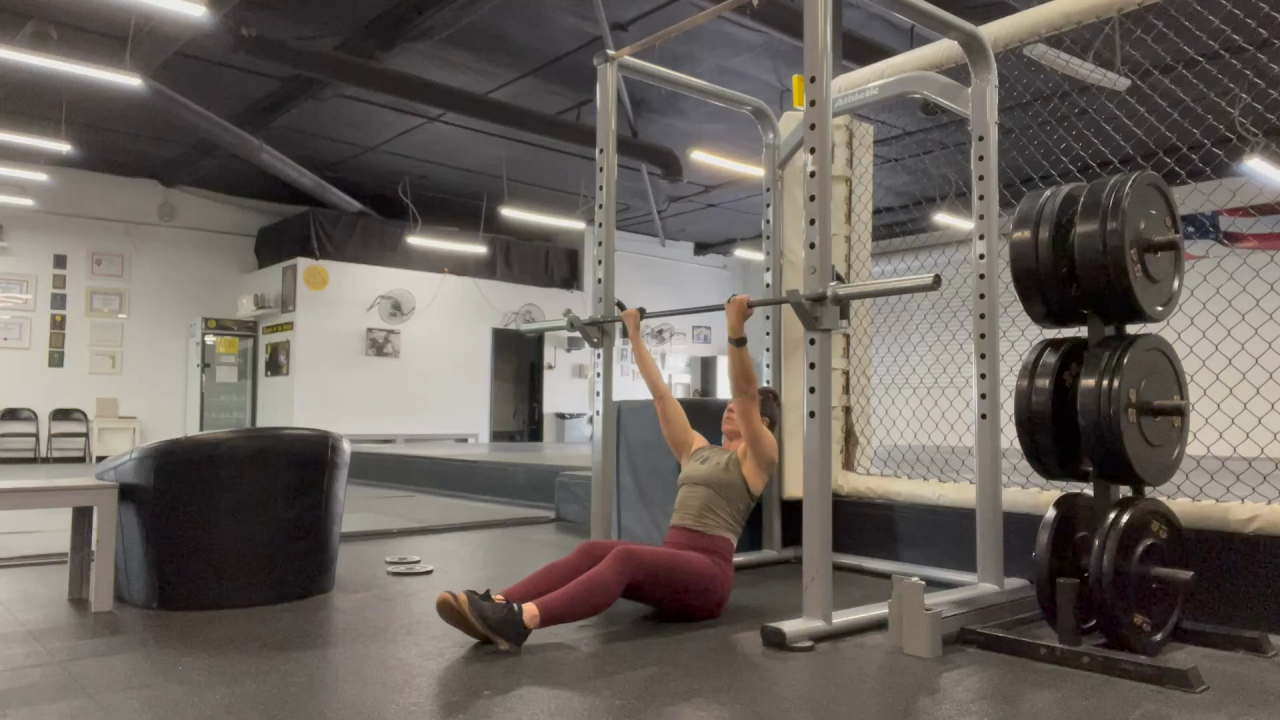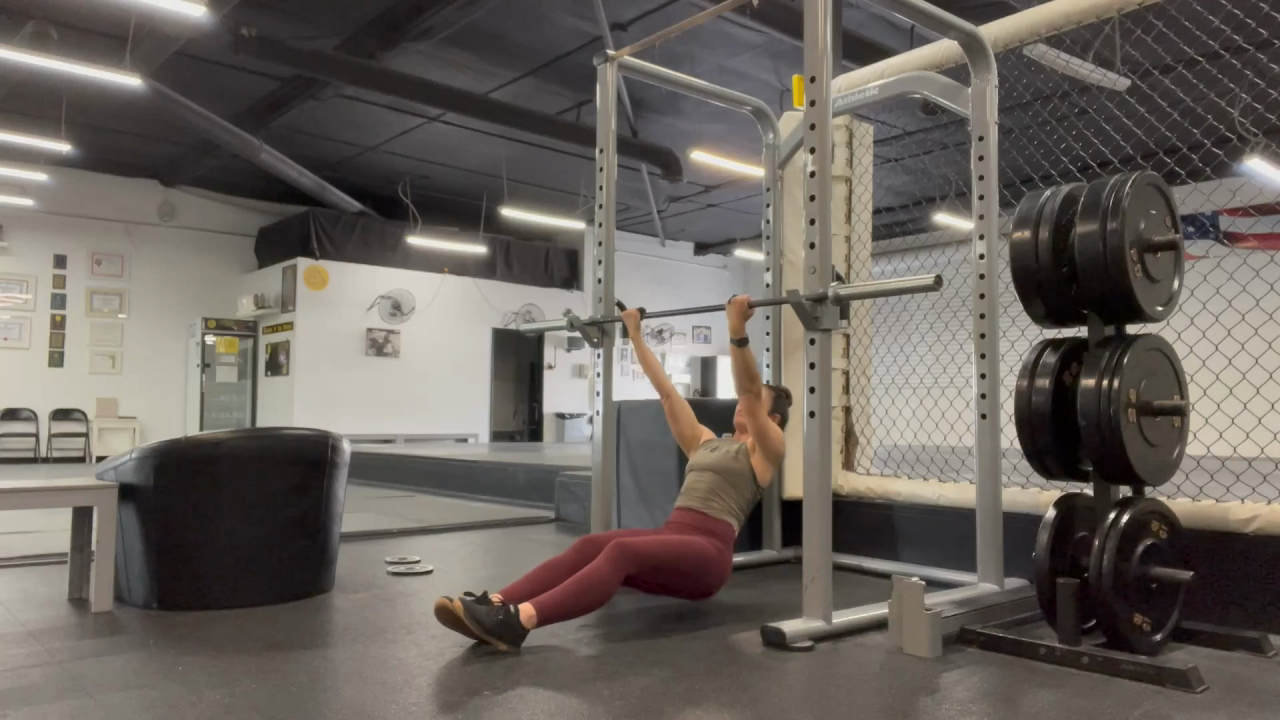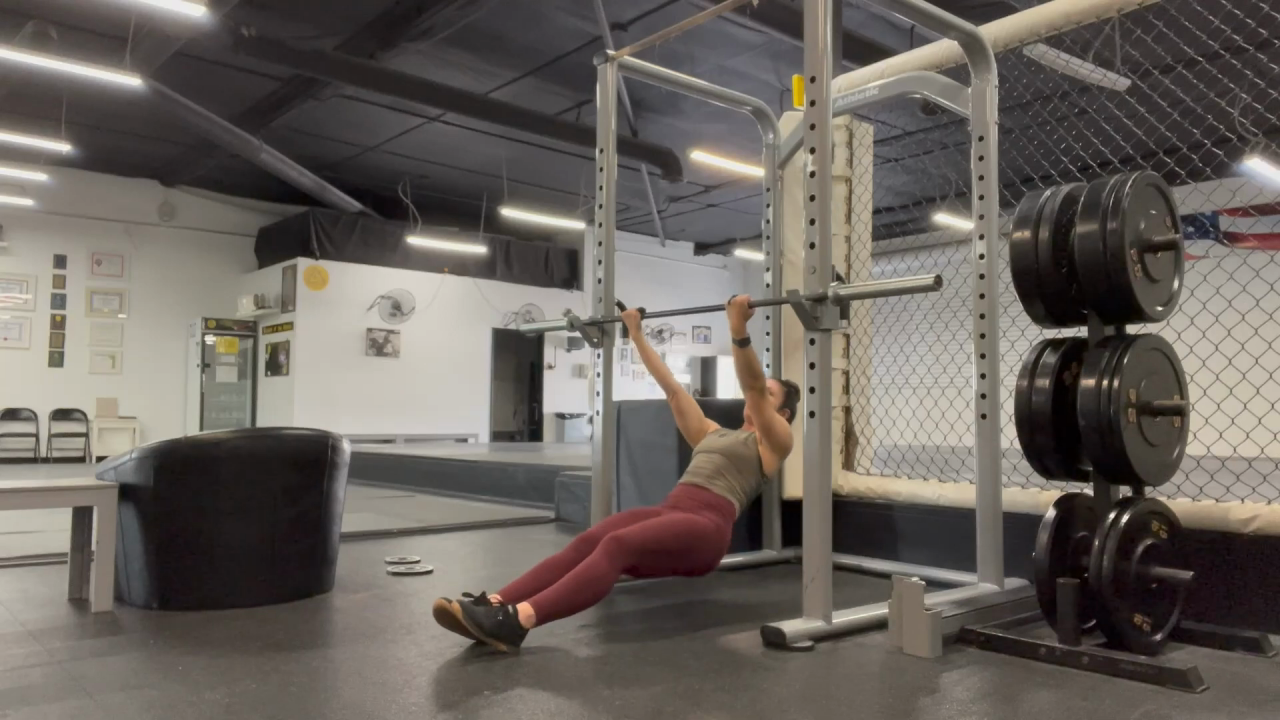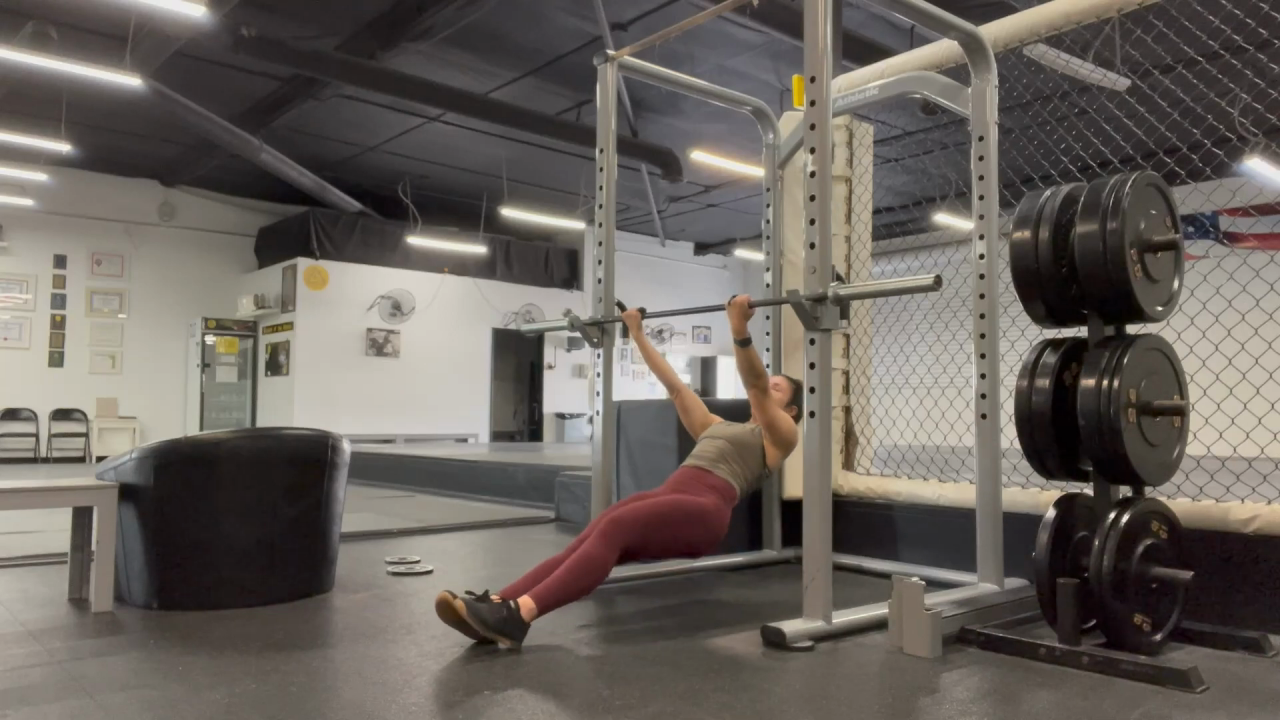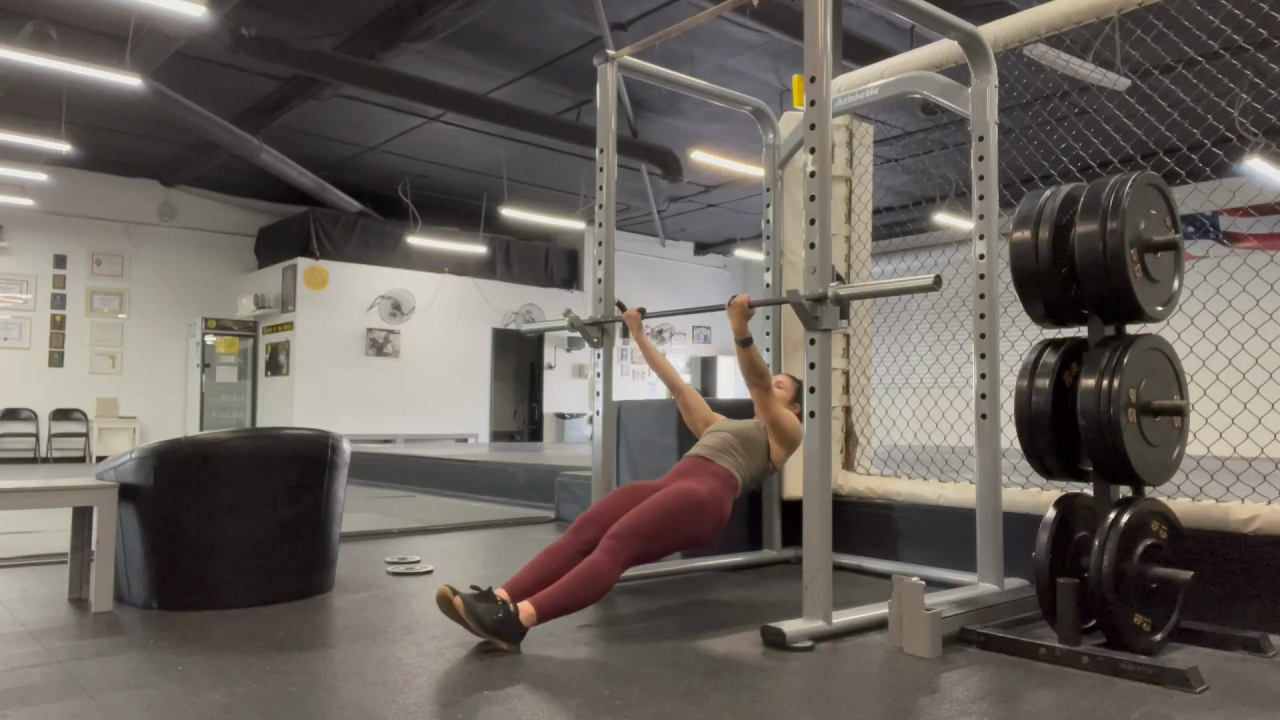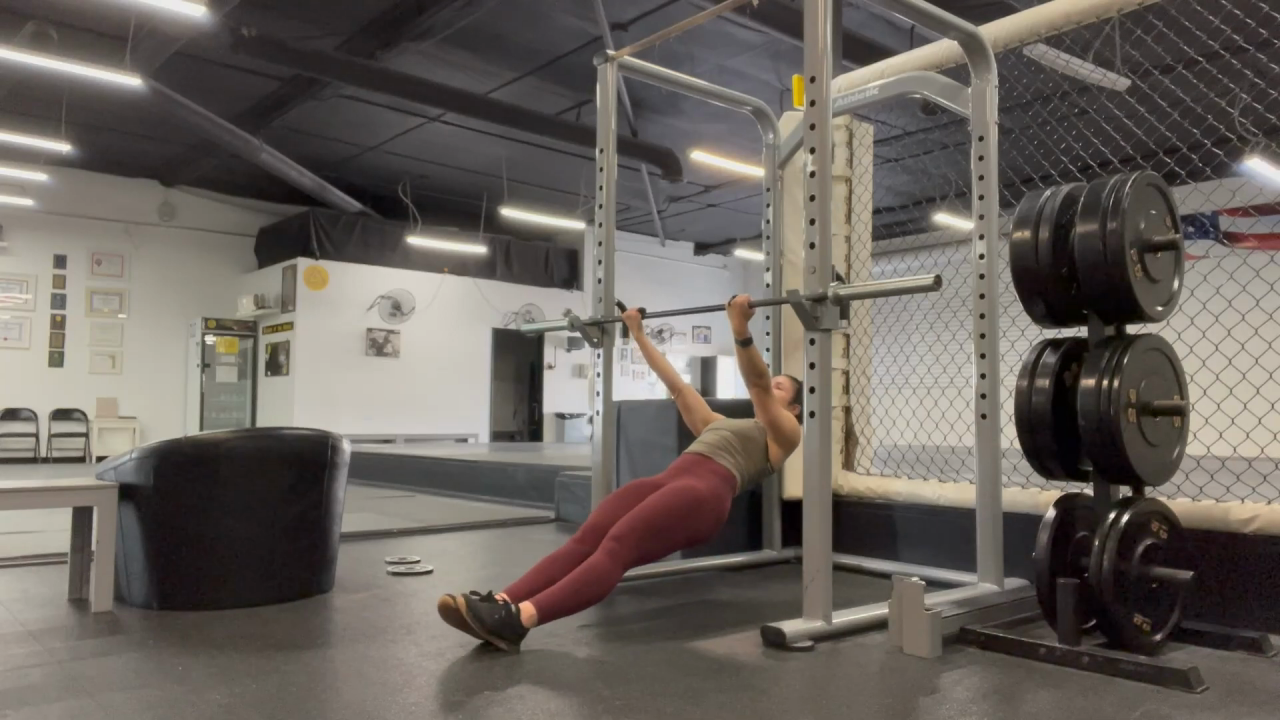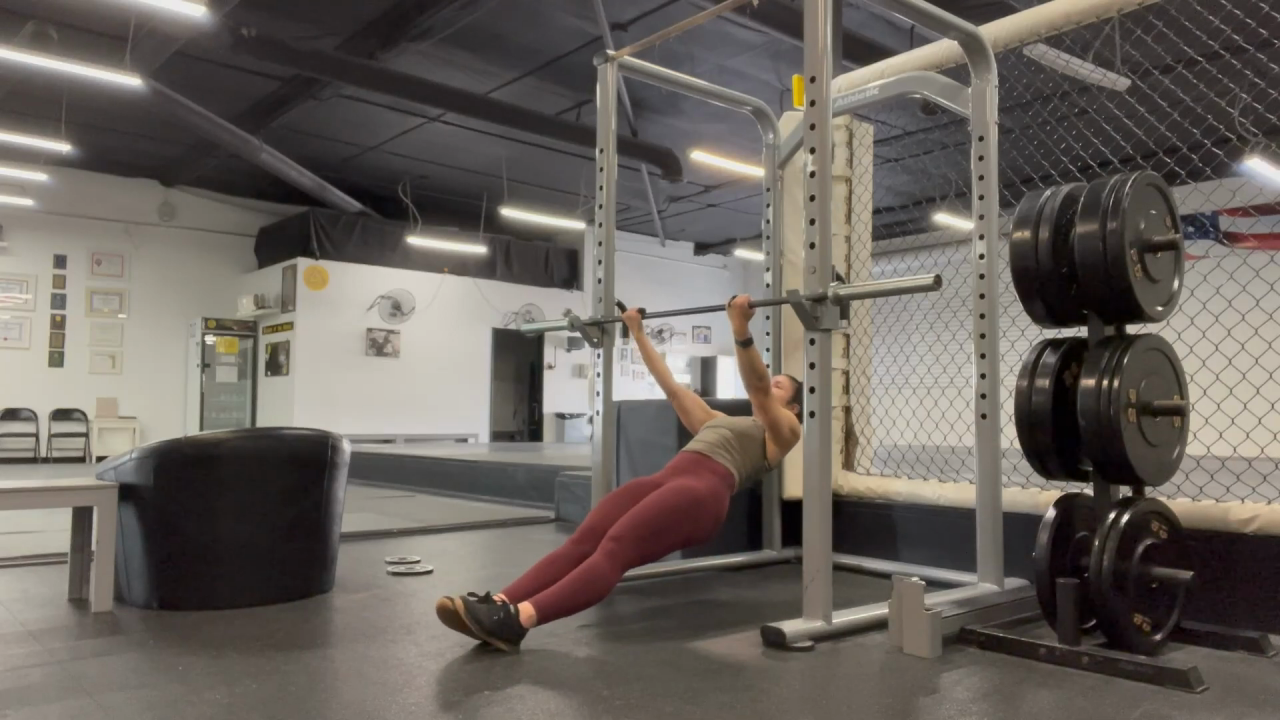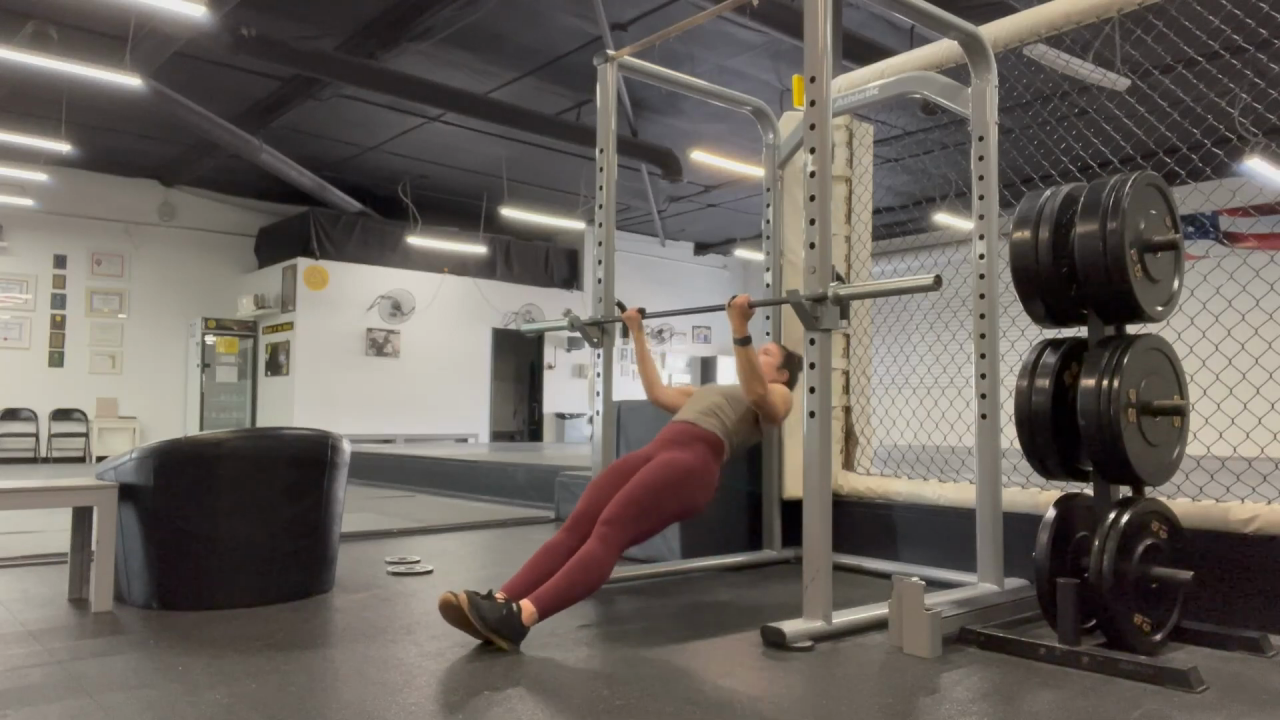
dt=0.2s
person 1, frame 1
left shoulder: (756, 458)
right shoulder: (697, 449)
left elbow: (747, 394)
right elbow: (661, 394)
left wrist: (736, 331)
right wrist: (635, 335)
left hip: (707, 570)
right hip: (672, 556)
left knee: (625, 559)
right knee: (591, 552)
left ankle: (518, 622)
right ankle: (497, 607)
person 1, frame 2
left shoulder: (766, 450)
right shoulder: (705, 441)
left elbow: (751, 391)
right elbow: (667, 392)
left wrist: (738, 331)
right wrist: (636, 335)
left hip: (706, 552)
right hip: (672, 537)
left knee: (621, 553)
right knee: (588, 547)
left ankle: (517, 621)
right ankle: (493, 606)
person 1, frame 3
left shoulder: (775, 442)
right shoulder: (713, 433)
left elbow: (754, 387)
right elbow: (673, 390)
left wrist: (739, 330)
right wrist: (637, 334)
left hip: (704, 527)
right hip: (669, 513)
left knee: (615, 547)
right knee: (581, 546)
left ankle: (516, 622)
right ankle: (491, 607)
person 1, frame 4
left shoulder: (781, 435)
right shoulder: (718, 427)
left elbow: (756, 385)
right elbow: (676, 388)
left wrist: (740, 330)
right wrist: (638, 335)
left hip: (704, 507)
right hip: (668, 494)
left knee: (611, 533)
right knee: (583, 545)
left ankle: (515, 616)
right ankle: (495, 604)
person 1, frame 5
left shoulder: (786, 433)
right shoulder: (721, 424)
left elbow: (759, 384)
right elbow: (678, 387)
left wrist: (741, 330)
right wrist: (639, 334)
left hip: (705, 495)
right hip: (670, 482)
left knee: (617, 545)
right knee: (584, 531)
left ankle: (514, 619)
right ankle: (498, 600)
person 1, frame 6
left shoulder: (784, 432)
right shoulder: (720, 424)
left elbow: (758, 386)
right elbow: (678, 387)
left wrist: (741, 330)
right wrist: (639, 334)
left hip: (705, 492)
right hip: (668, 480)
left knee: (617, 547)
right knee: (585, 540)
left ankle: (517, 620)
right ankle: (499, 604)
person 1, frame 7
left shoulder: (784, 430)
right shoulder: (721, 421)
left elbow: (759, 395)
right elbow: (673, 388)
left wrist: (742, 331)
right wrist: (639, 335)
left hip: (701, 491)
right hip: (664, 478)
left knee: (615, 548)
right knee: (582, 542)
left ankle: (516, 621)
right ankle: (496, 606)
person 1, frame 8
left shoulder: (778, 397)
right shoulder: (716, 391)
left elbow: (758, 397)
right elbow: (657, 392)
left wrist: (740, 331)
right wrist: (638, 335)
left hip: (692, 461)
right hip: (654, 451)
left knee: (609, 532)
right knee: (575, 529)
left ankle: (518, 618)
right ankle: (500, 604)
